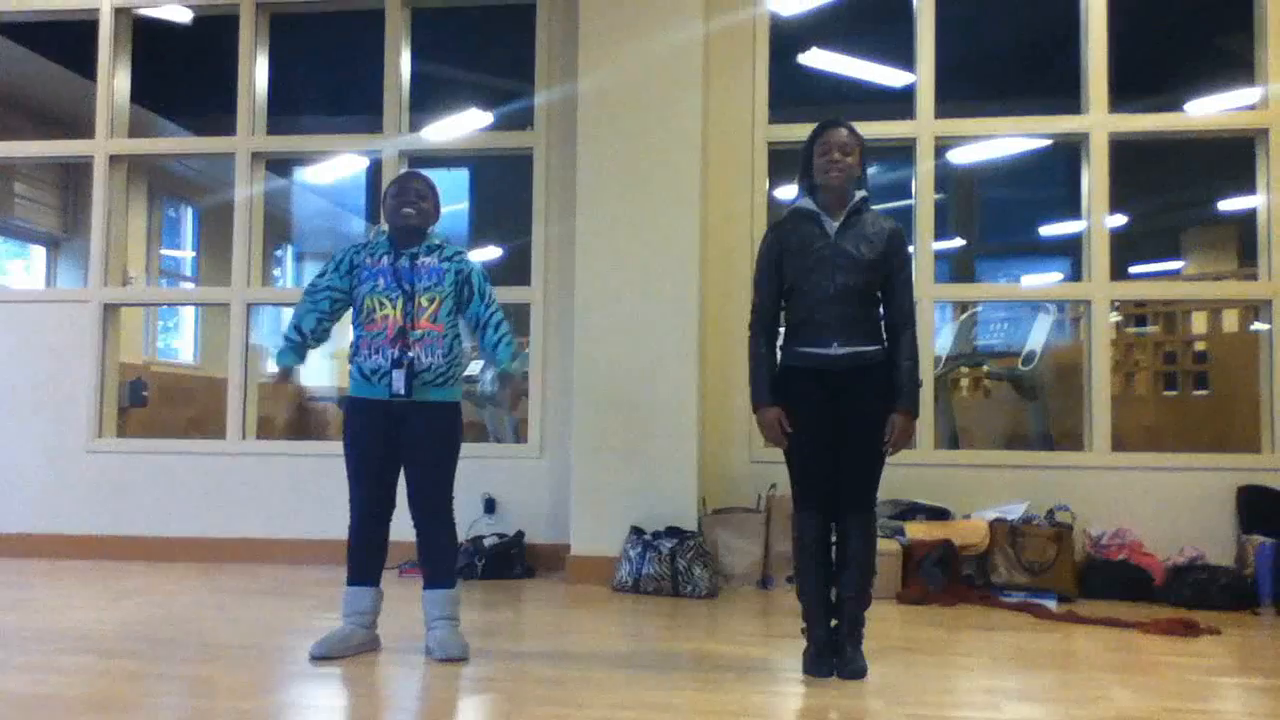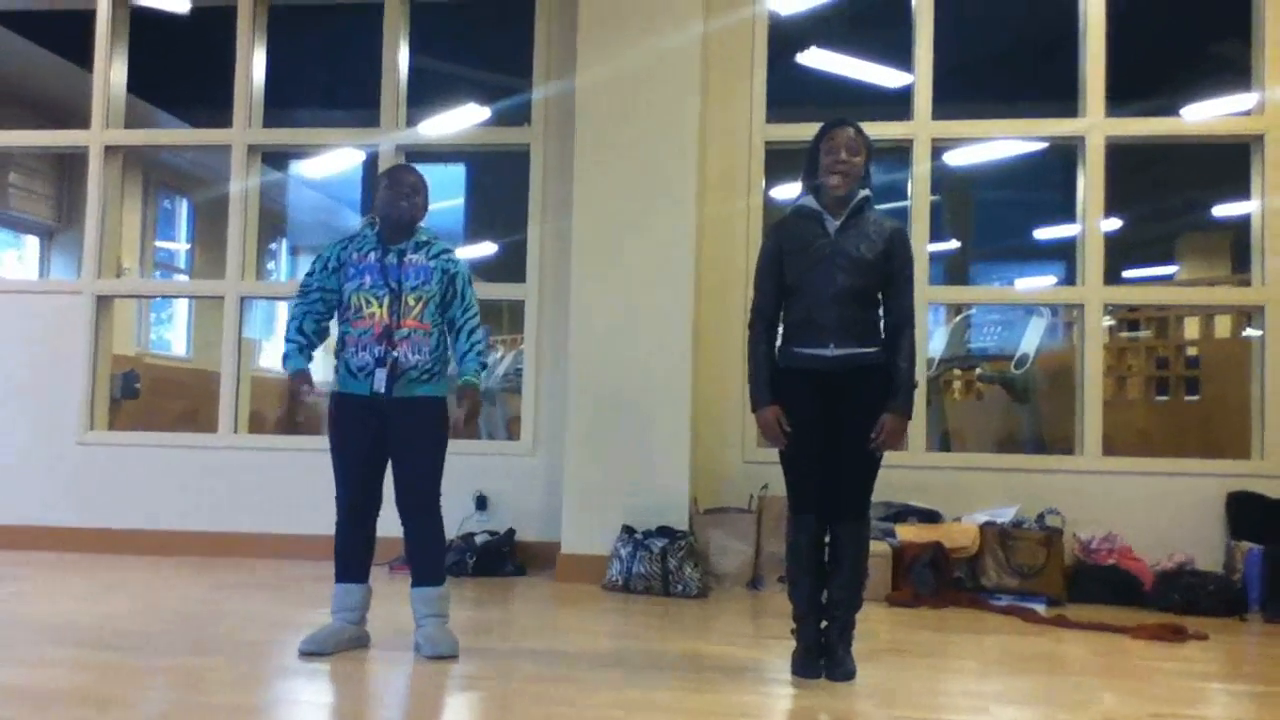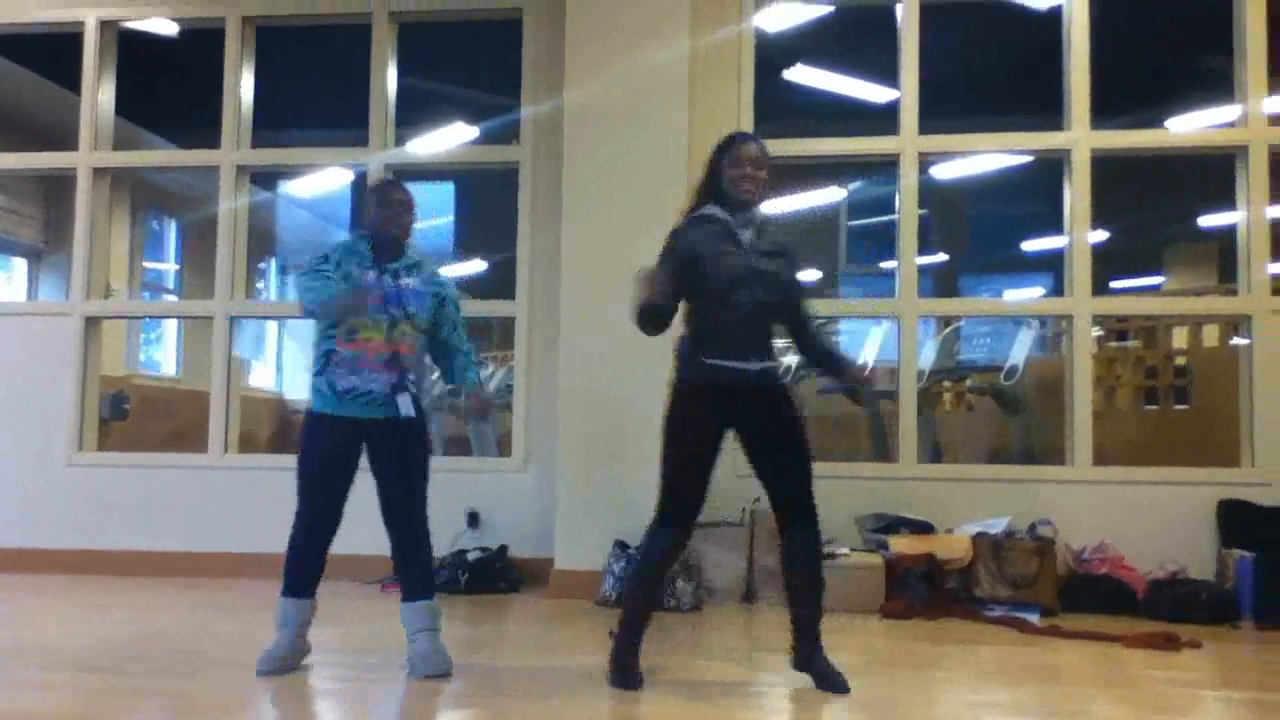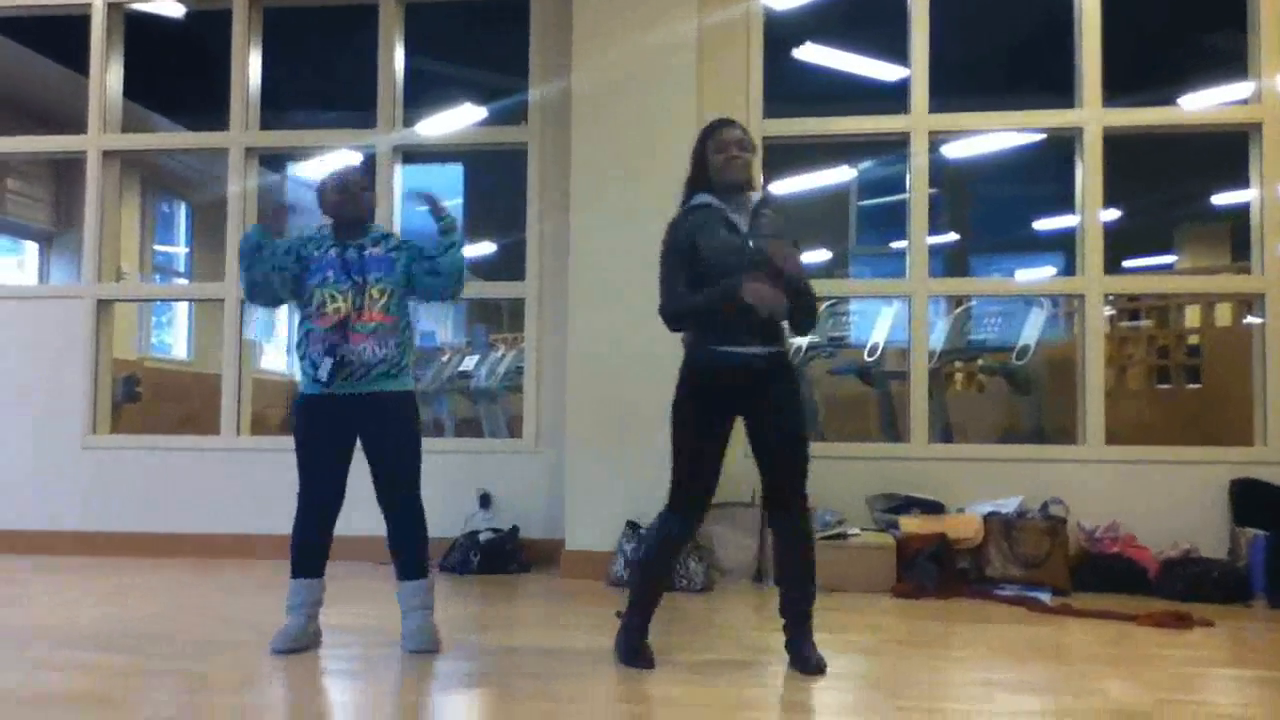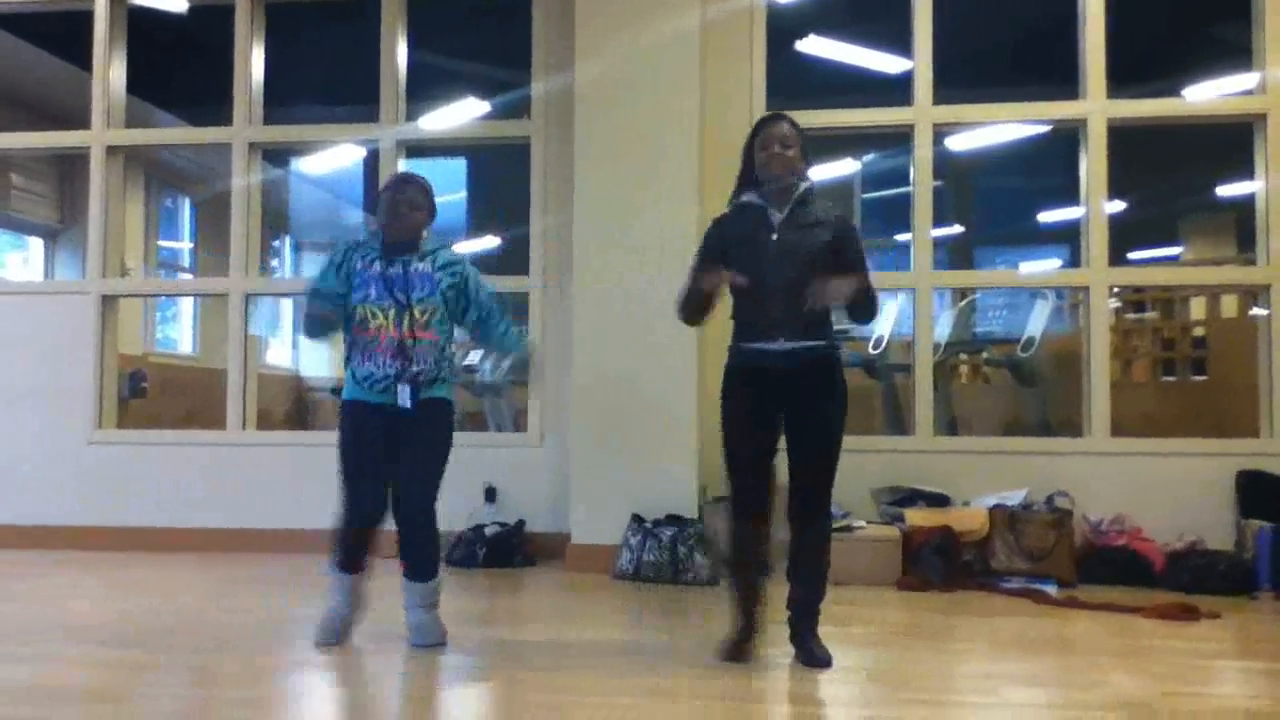
dt=1s
person 1, frame 1
left shoulder: (885, 233)
right shoulder: (783, 233)
left elbow: (902, 323)
right elbow: (763, 323)
left wrist: (906, 403)
right wrist: (764, 399)
left hip: (866, 382)
right hip: (803, 382)
left knee: (857, 510)
right knee: (811, 510)
left ankle: (850, 637)
right ankle: (817, 635)
person 1, frame 2
left shoulder: (888, 234)
right shoulder: (785, 231)
left elbow: (901, 325)
right elbow: (763, 321)
left wrist: (900, 403)
right wrist: (763, 397)
left hip: (863, 383)
right hip: (800, 382)
left knee: (850, 512)
right knee: (806, 511)
left ankle: (840, 639)
right ankle: (806, 636)
person 1, frame 3
left shoulder: (775, 250)
right shoulder: (692, 237)
left elbow: (799, 329)
right elbow: (655, 322)
left wrist: (846, 371)
right wrist: (650, 301)
left hip: (763, 390)
right hip: (704, 390)
left knee: (799, 517)
right knee: (675, 518)
left ankle: (809, 648)
right ankle: (625, 645)
person 1, frame 4
left shoulder: (777, 230)
right shoulder: (688, 228)
left elbow: (805, 320)
right elbow: (673, 311)
left wrist: (792, 277)
right wrist: (739, 292)
left hip: (771, 376)
right hip: (708, 377)
left knee: (789, 504)
right knee: (687, 505)
left ankle: (799, 635)
right ankle: (634, 627)
person 1, frame 5
left shoulder: (833, 225)
right shoulder: (727, 228)
left elbow: (867, 309)
right elbow: (689, 313)
left wrist: (850, 289)
right wrist: (704, 286)
left hip: (816, 374)
right hip: (749, 374)
left knee: (811, 503)
right knee: (749, 501)
left ankle: (805, 628)
right ankle: (745, 621)
person 2, frame 1
left shoulder: (457, 264)
right shoulder: (356, 259)
left elbow: (487, 316)
right elbow: (317, 306)
left wrist: (506, 365)
right wrist: (289, 357)
left hip: (434, 405)
right hip: (369, 404)
left knee: (434, 512)
right knee: (367, 511)
left ankle: (442, 624)
right ankle: (359, 623)
person 2, frame 2
left shoulder: (444, 261)
right shoulder: (342, 254)
left elbow: (466, 324)
right elbow: (310, 311)
left wrist: (470, 378)
right wrist: (297, 363)
left hip: (421, 401)
right hip: (354, 400)
left knee: (420, 507)
right knee: (354, 507)
left ankle: (431, 621)
right ankle: (348, 619)
person 2, frame 3
left shoulder: (429, 282)
right shoulder: (333, 263)
left elbow: (451, 347)
right elbow: (317, 294)
left wrist: (470, 385)
right wrist: (344, 300)
left hip: (400, 418)
right hip: (334, 417)
left knee: (408, 525)
right knee: (314, 523)
left ankle: (423, 637)
right ankle: (291, 635)
person 2, frame 4
left shoulder: (400, 251)
right shoulder: (302, 251)
left elbow: (445, 285)
right elbow: (264, 290)
left wrist: (446, 228)
right wrist: (261, 237)
left hip: (388, 394)
right hip: (322, 395)
left knee: (402, 501)
right knee: (317, 504)
left ankle: (418, 615)
right ankle: (303, 617)
person 2, frame 5
left shoulder: (451, 267)
right shoulder: (350, 260)
left elbow: (487, 319)
right elbow: (319, 311)
left wrist: (519, 349)
right wrist: (319, 315)
left hip: (427, 403)
right hip: (366, 403)
left knee: (416, 506)
right knee: (363, 506)
left ankle: (422, 609)
right ankle: (344, 598)
